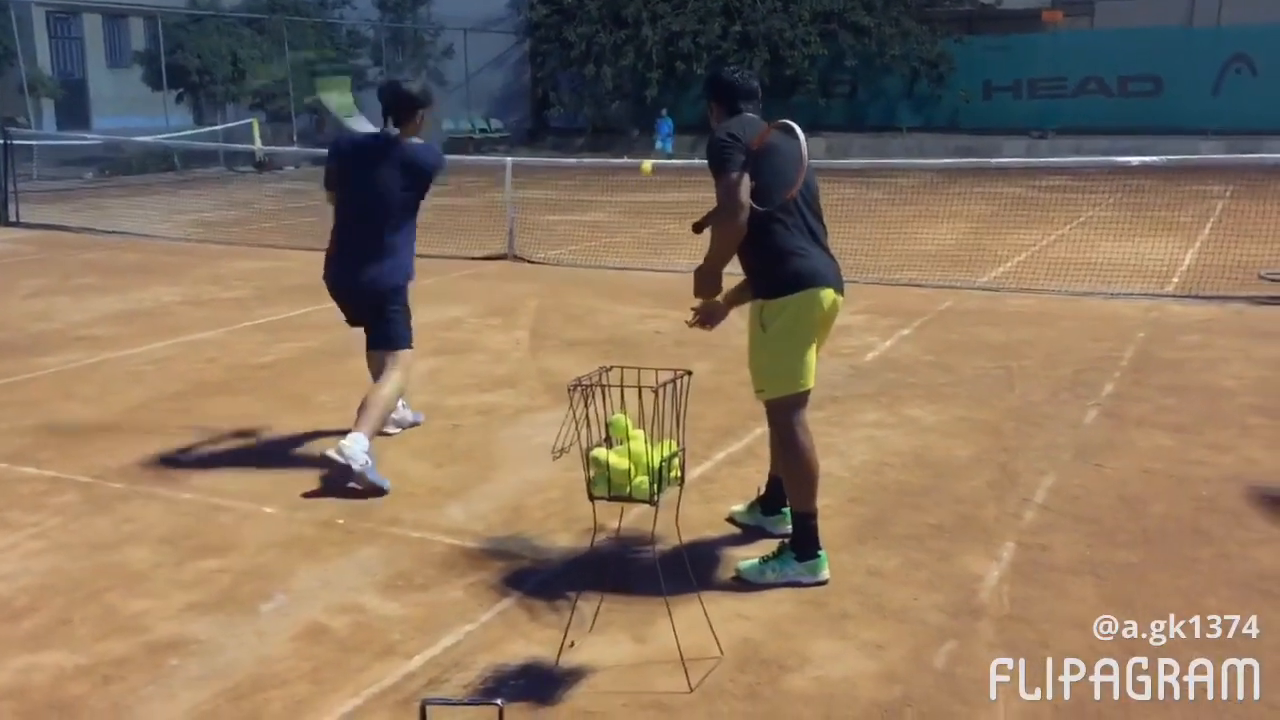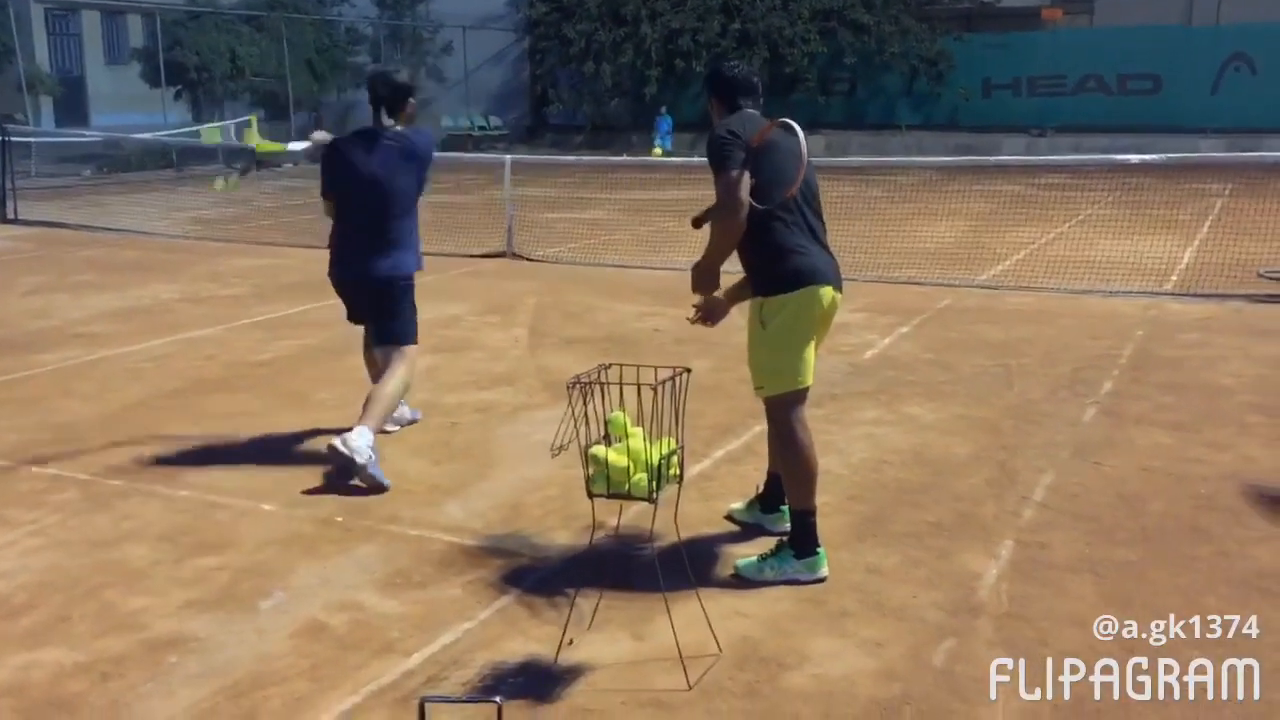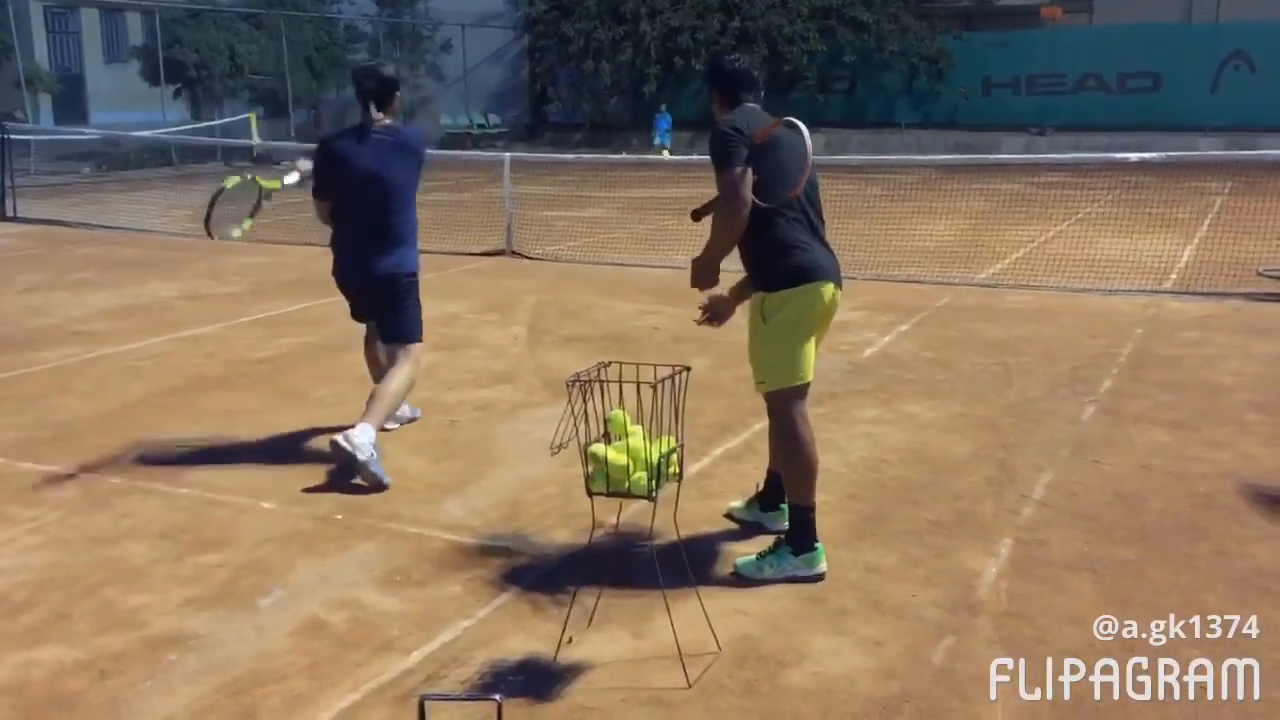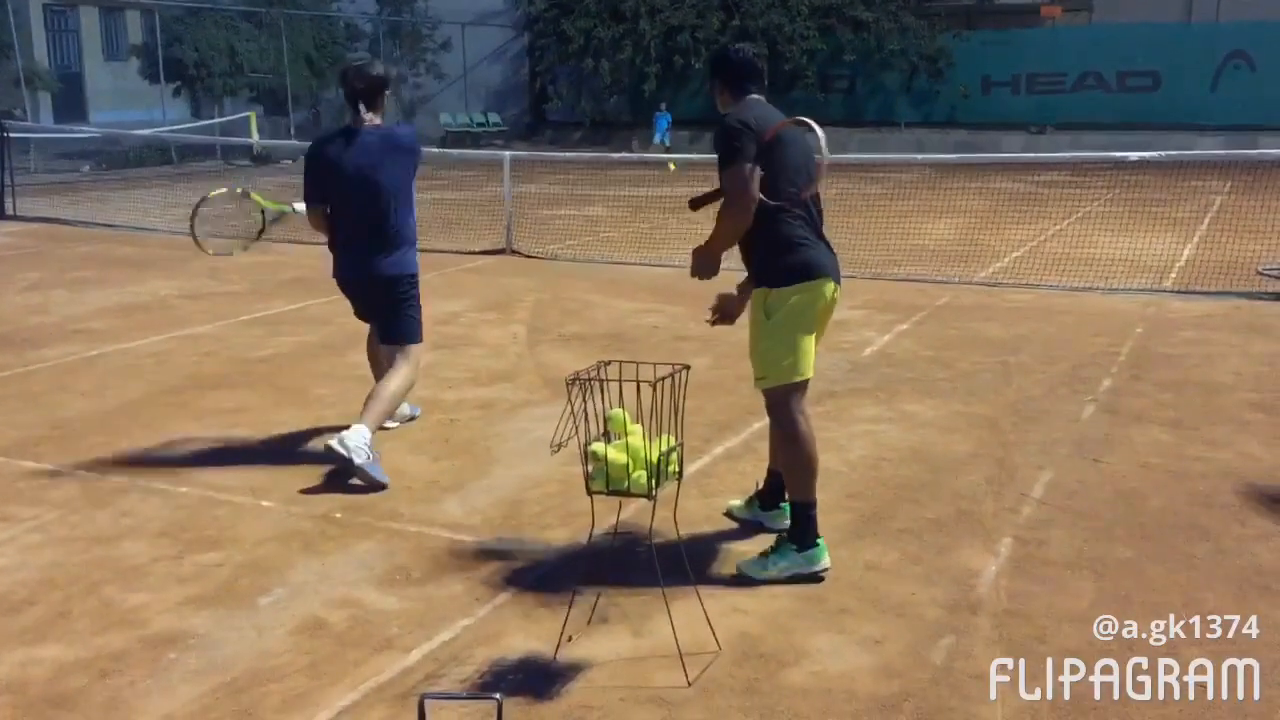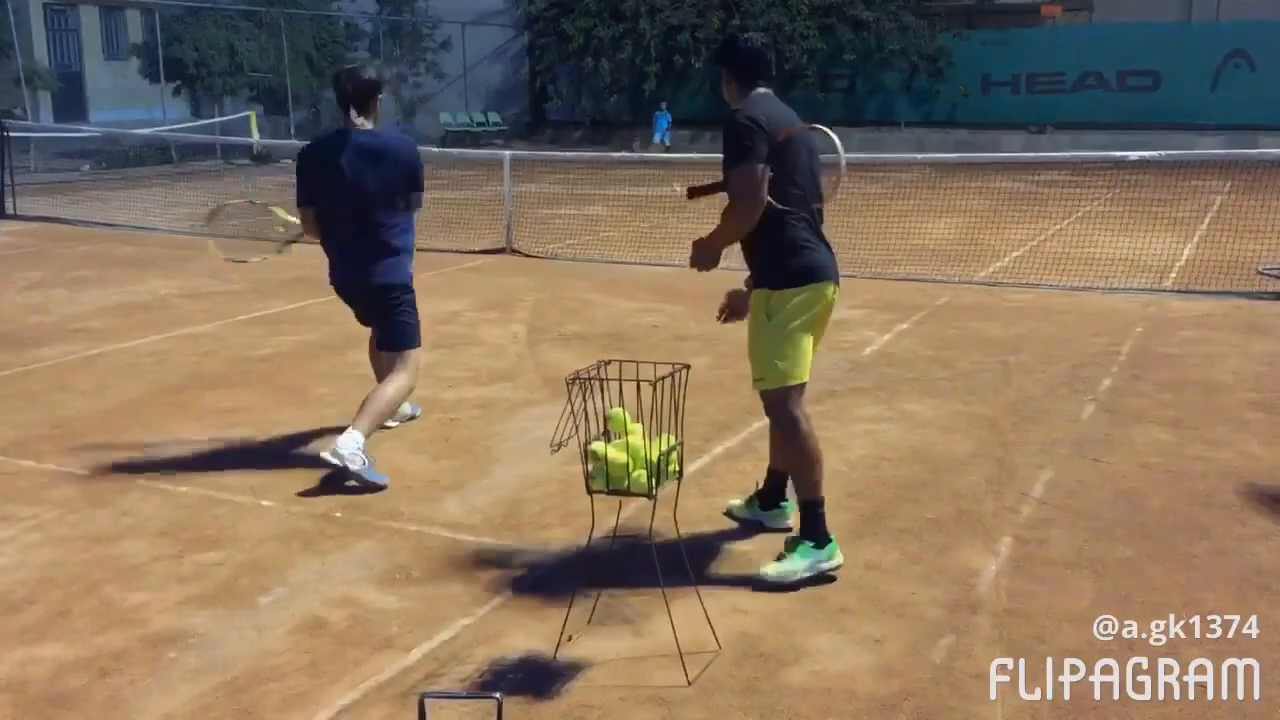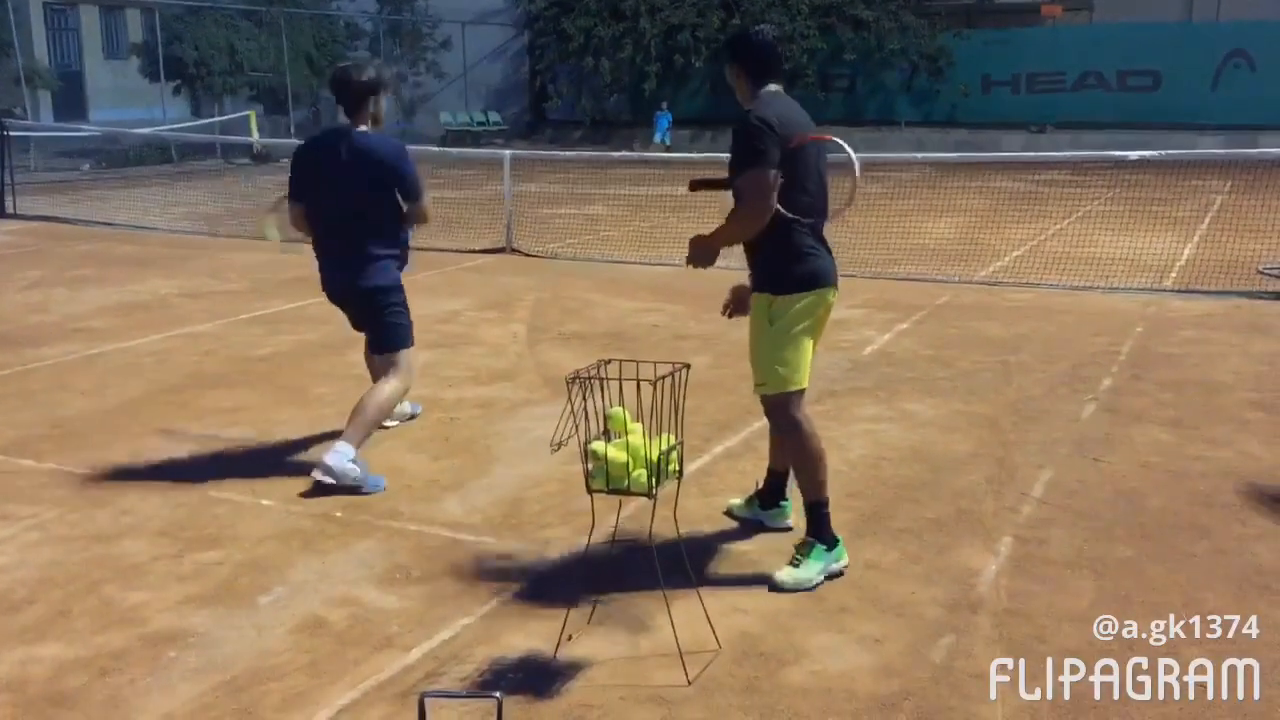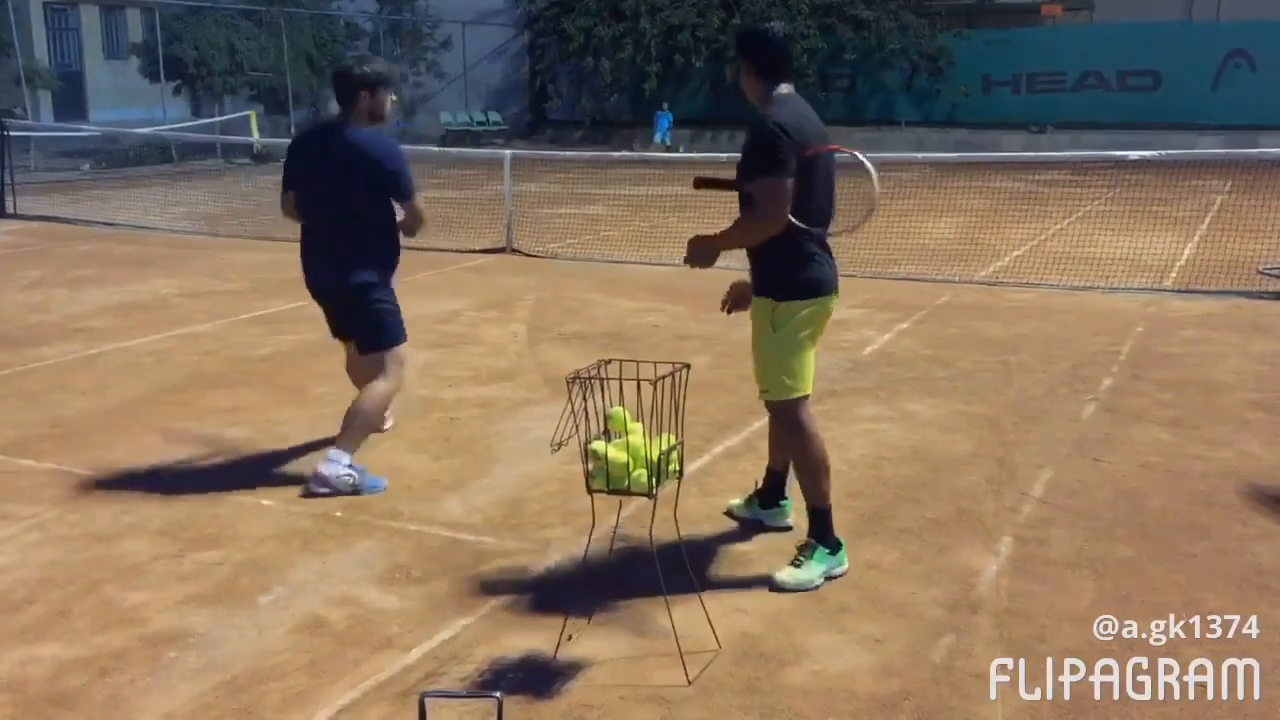
dt=0.1s
person 1, frame 1
left shoulder: (728, 137)
right shoulder: (782, 142)
left elbow: (736, 212)
left wrist: (709, 271)
right wrist: (725, 302)
left hip: (792, 292)
right hip: (821, 282)
left knee: (788, 411)
right knee: (782, 405)
left ankle: (806, 552)
right ankle: (774, 505)
person 1, frame 2
left shoulder: (728, 135)
right shoulder: (783, 138)
left elbow: (735, 210)
left wrist: (707, 267)
right wrist: (728, 297)
left hip: (790, 288)
right hip: (820, 279)
left knee: (786, 409)
right knee: (780, 403)
left ankle: (804, 549)
right ankle: (772, 503)
person 1, frame 3
left shoulder: (731, 131)
right shoulder: (785, 135)
left elbow: (738, 206)
left wrist: (707, 262)
right wrist: (734, 296)
left hip: (791, 285)
right hip: (818, 276)
left knee: (787, 404)
right knee: (782, 399)
left ankle: (802, 545)
right ankle: (772, 501)
person 1, frame 4
left shoulder: (736, 125)
right shoulder: (784, 126)
left elbow: (743, 204)
left wrist: (709, 253)
right wrist: (744, 291)
left hip: (789, 282)
right hip: (815, 273)
left knee: (786, 402)
right knee: (782, 398)
left ankle: (804, 539)
right ankle: (772, 500)
person 1, frame 5
left shoulder: (745, 121)
right shoulder: (789, 120)
left elbow: (750, 204)
left wrist: (710, 246)
right wrist: (750, 288)
left hip: (790, 282)
right hip: (813, 273)
left knee: (785, 402)
right knee: (783, 398)
left ankle: (816, 539)
right ankle: (772, 500)
person 1, frame 6
left shoulder: (756, 122)
right shoulder: (795, 117)
left elbow: (759, 209)
left wrist: (711, 242)
right wrist: (754, 283)
left hip: (790, 285)
right hip: (806, 276)
left knee: (787, 405)
right knee: (780, 398)
left ankle: (824, 542)
right ankle: (772, 499)
person 1, frame 7
left shoulder: (771, 125)
right shoulder: (804, 118)
left elbow: (770, 216)
left wrist: (713, 245)
right wrist: (755, 281)
left hip: (791, 290)
right hip: (804, 280)
left knee: (792, 409)
right knee: (782, 401)
left ankle: (826, 545)
right ankle: (772, 498)
person 2, frame 1
left shoulder: (346, 148)
right shoulder: (424, 157)
left hip: (338, 273)
right hip: (383, 278)
left knee: (379, 333)
right knee: (397, 367)
left ankle: (389, 410)
right ankle: (355, 445)
person 2, frame 2
left shoulder: (341, 149)
right shoulder: (422, 145)
left elbow: (331, 208)
left hip: (345, 269)
right hip: (393, 270)
left knee: (376, 332)
right knee: (401, 363)
left ankle: (389, 409)
right ankle: (359, 439)
person 2, frame 3
left shoulder: (331, 148)
right shoulder: (412, 141)
left elbow: (325, 214)
left hip: (349, 267)
right hip: (396, 268)
left knee: (377, 330)
right knee: (406, 361)
left ankle: (389, 407)
right ankle: (361, 436)
person 2, frame 4
left shoulder: (321, 152)
right shoulder: (406, 140)
left elbow: (318, 220)
left hip: (349, 269)
right hip: (395, 266)
left knee: (379, 329)
right knee: (406, 363)
left ankle: (388, 406)
right ankle: (356, 438)
person 2, frame 5
left shoulder: (313, 155)
right shoulder: (402, 148)
left elbow: (310, 225)
left hip: (345, 274)
right hip: (390, 273)
left knee: (381, 331)
right knee: (404, 369)
left ankle: (388, 408)
right ankle: (350, 445)
person 2, frame 6
left shoulder: (307, 152)
right shoulder: (391, 152)
left elbow: (298, 219)
right elbow: (419, 214)
left hip: (335, 275)
right hip: (378, 275)
left knee: (377, 341)
right knee: (398, 373)
left ankle: (387, 408)
right ankle: (340, 460)
person 2, frame 7
left shoulder: (304, 143)
right shoulder: (382, 149)
left elbow: (291, 207)
right elbow: (415, 219)
right wrist: (396, 228)
left hip: (318, 274)
right hip: (363, 275)
left knee: (358, 350)
right knee: (389, 372)
left ankle: (373, 412)
right ankle: (334, 466)
